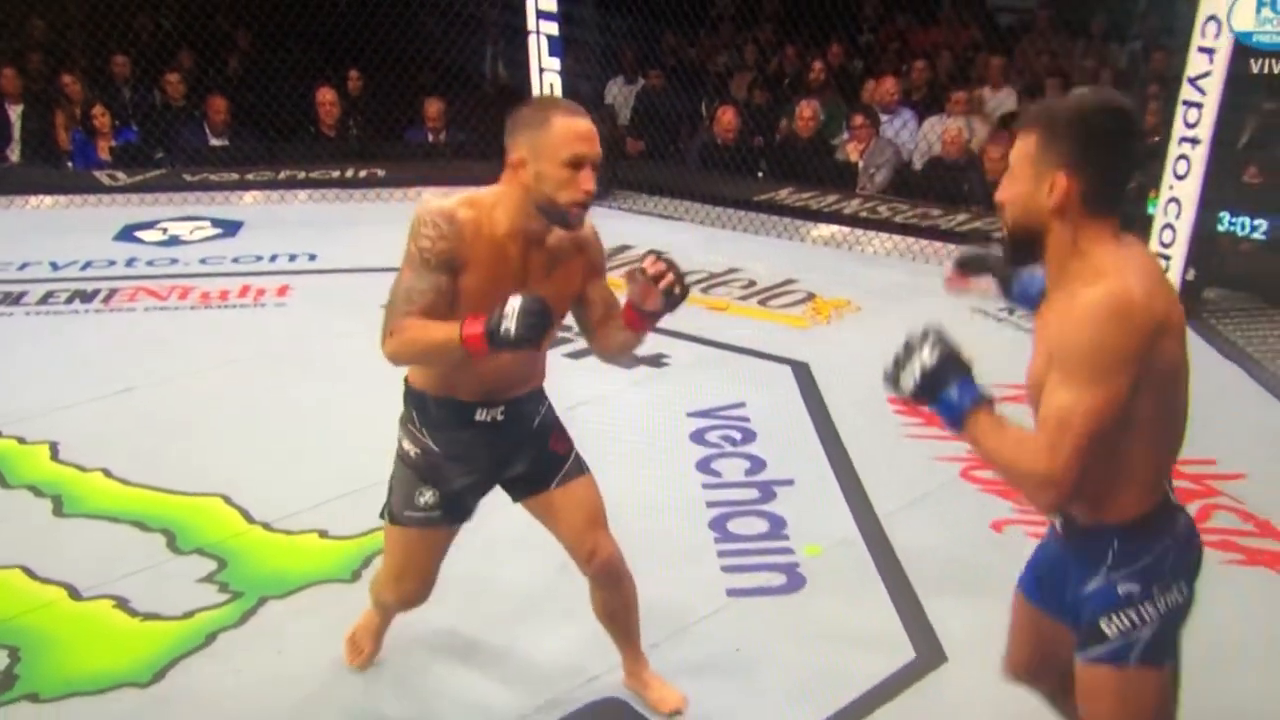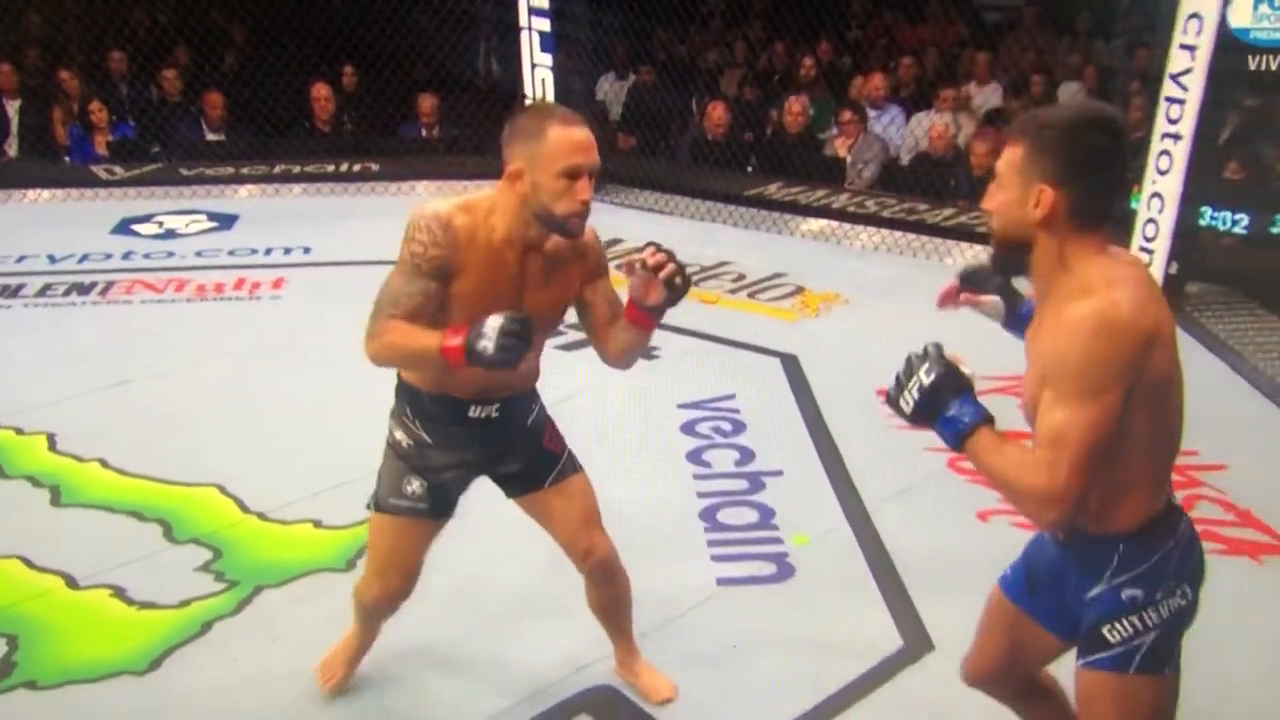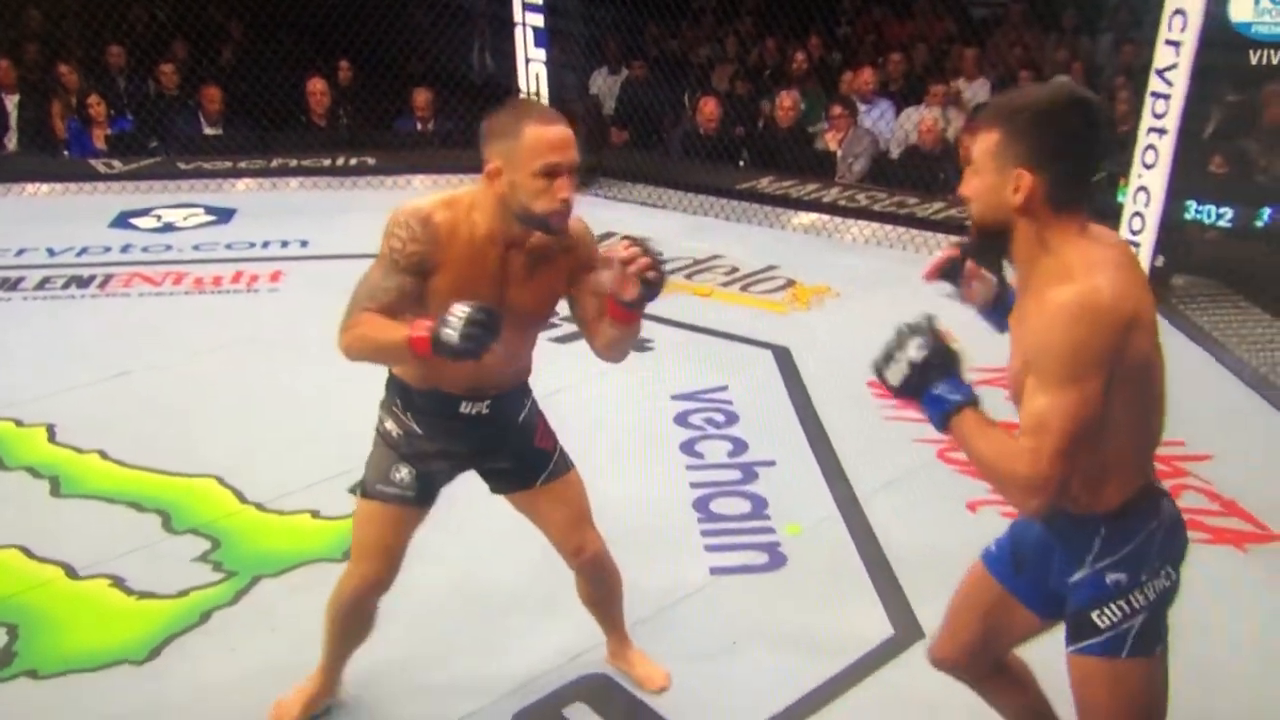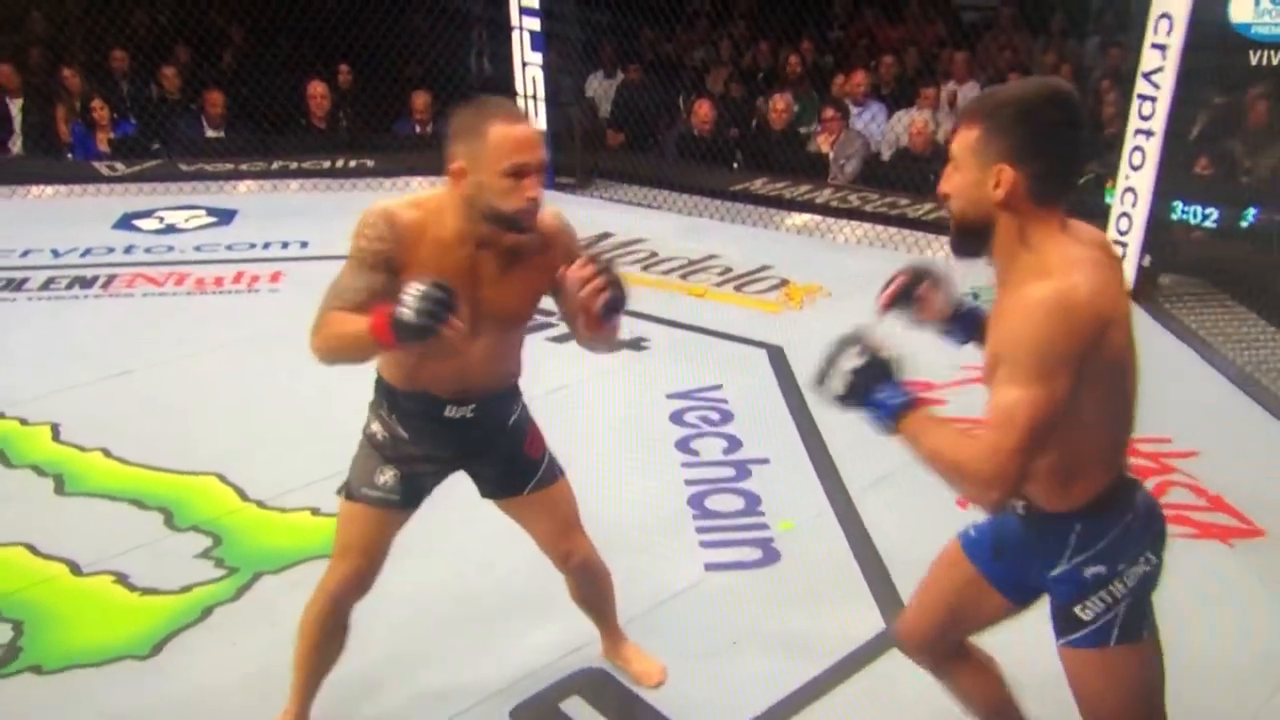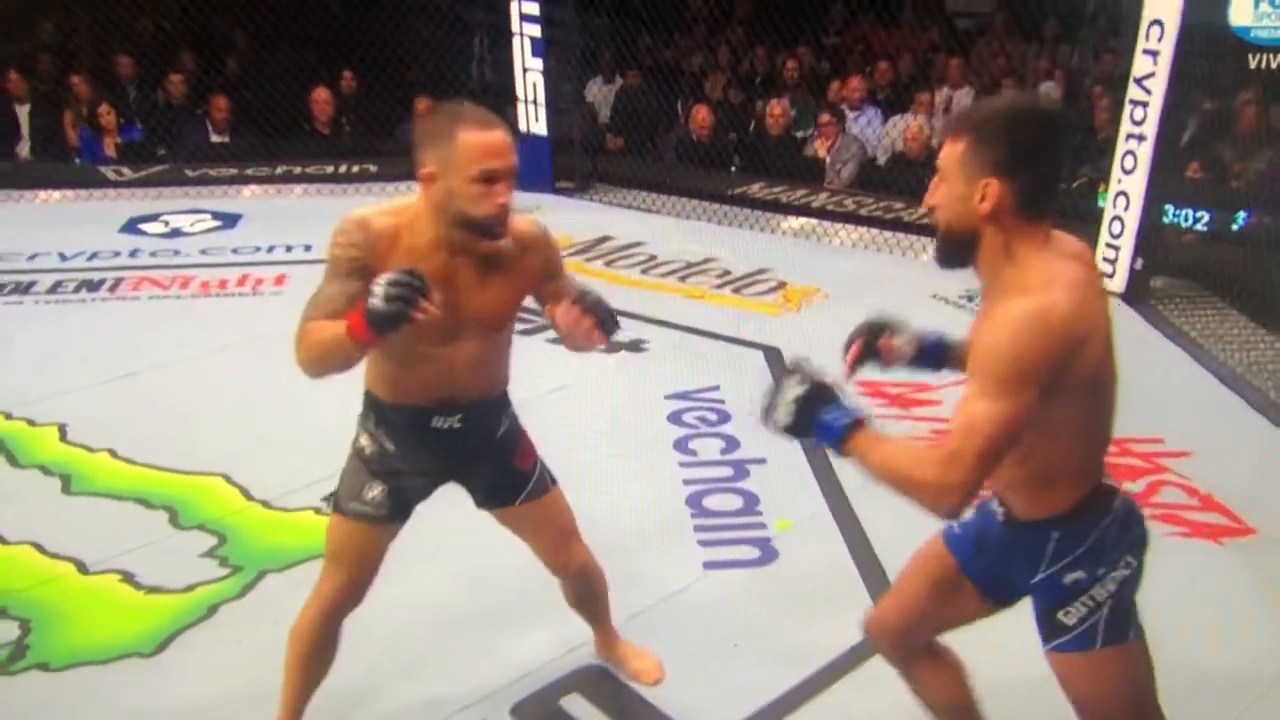
dt=0.2s
person 1, frame 1
left shoulder: (1107, 302)
right shoulder: (1109, 261)
left elbow: (1049, 481)
left wrist: (957, 398)
right wrist: (1020, 285)
left hip: (1130, 563)
right hip: (1081, 538)
right knee: (1034, 667)
person 1, frame 2
left shoulder: (1097, 313)
right shoulder: (1097, 274)
left elbow: (1052, 498)
left wrist: (957, 416)
right wrist: (1020, 311)
left hip: (1132, 569)
right hip: (1074, 545)
right knee: (990, 669)
person 1, frame 3
left shoulder: (1078, 296)
right shoulder: (1083, 251)
left elbow: (1035, 484)
left wrist: (943, 395)
right wrist: (1001, 303)
left hip: (1115, 550)
right hip: (1057, 526)
right knee: (959, 652)
person 1, frame 4
left shoulder: (1056, 292)
right shoulder: (1068, 245)
left elbow: (992, 478)
left wrist: (888, 400)
right wrist: (960, 320)
left hip: (1092, 540)
right hip: (1030, 518)
right knee: (923, 635)
person 1, frame 5
left shoulder: (1035, 307)
right shoulder: (1051, 255)
left elbow: (947, 486)
left wrist: (835, 422)
right wrist: (929, 351)
left hip: (1074, 545)
right hip: (1008, 520)
right knee: (894, 630)
person 2, frame 1
left shoulder: (580, 241)
right shoulder: (449, 225)
left elbow: (608, 345)
right elbow: (398, 342)
left wrist: (641, 311)
right wrist: (485, 332)
left hip: (527, 418)
right hip: (441, 426)
left knee: (603, 560)
right knee: (405, 589)
left ankle: (636, 668)
right ankle: (377, 615)
person 2, frame 2
left shoulder: (580, 246)
right shoulder: (443, 230)
left elbow: (616, 353)
right elbow: (381, 342)
left wrist: (645, 308)
right wrist: (465, 345)
left hip: (519, 416)
right hip: (433, 422)
left knee: (597, 555)
right knee: (386, 587)
left ankle: (628, 657)
right ankle: (362, 633)
person 2, frame 3
left shoulder: (570, 240)
right shoulder: (426, 227)
left elbow: (608, 348)
right elbow: (354, 335)
left wrist: (628, 301)
right wrist: (432, 335)
left hip: (509, 412)
right hip: (421, 415)
left knee: (587, 550)
right knee: (366, 580)
left ankle: (620, 647)
person 2, frame 4
left shoulder: (550, 236)
right shoulder: (396, 228)
left elbow: (594, 341)
right elbow: (326, 339)
left wrist: (601, 309)
right wrist: (393, 323)
left hip: (499, 415)
right hip: (407, 419)
left knee: (575, 554)
right knee: (345, 581)
left ankle: (615, 642)
person 2, frame 5
left shoulder: (526, 242)
right shoulder: (370, 237)
left elbow: (570, 326)
right elbow: (310, 355)
left wrist: (587, 326)
right wrist: (368, 322)
left hip: (487, 424)
right hip: (396, 433)
left knee: (571, 559)
right knee: (336, 593)
left ankle: (609, 641)
